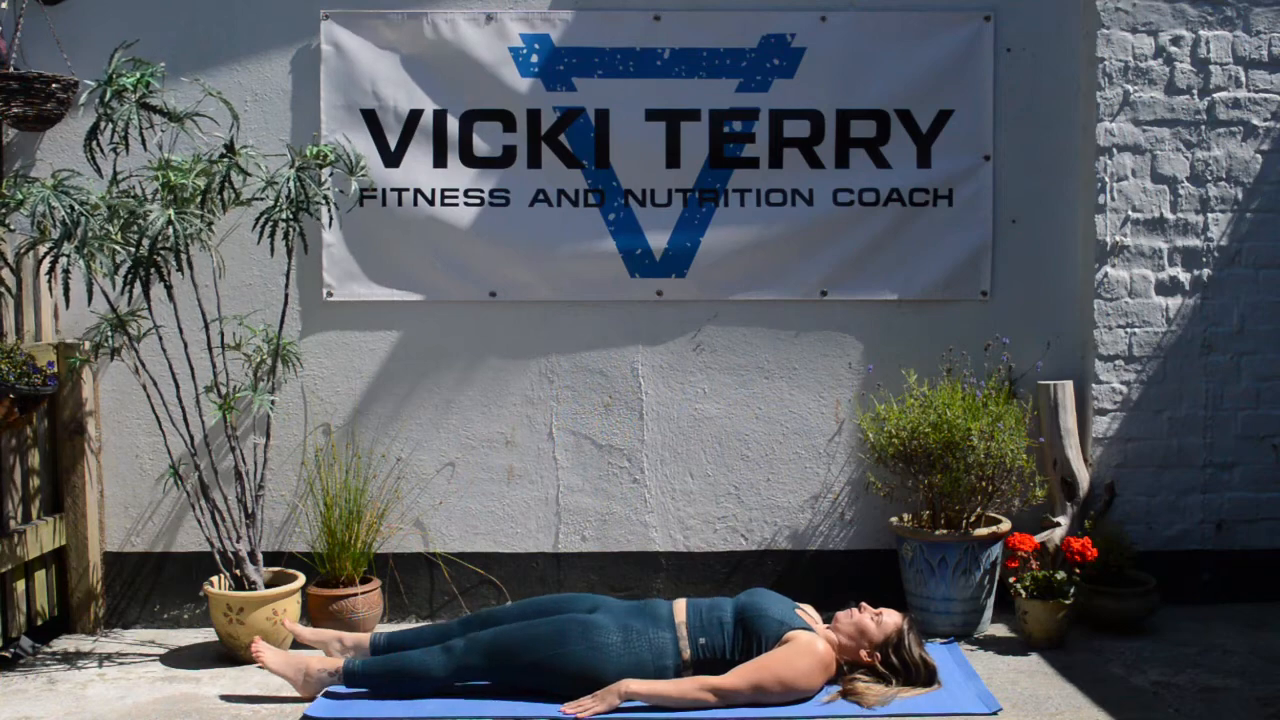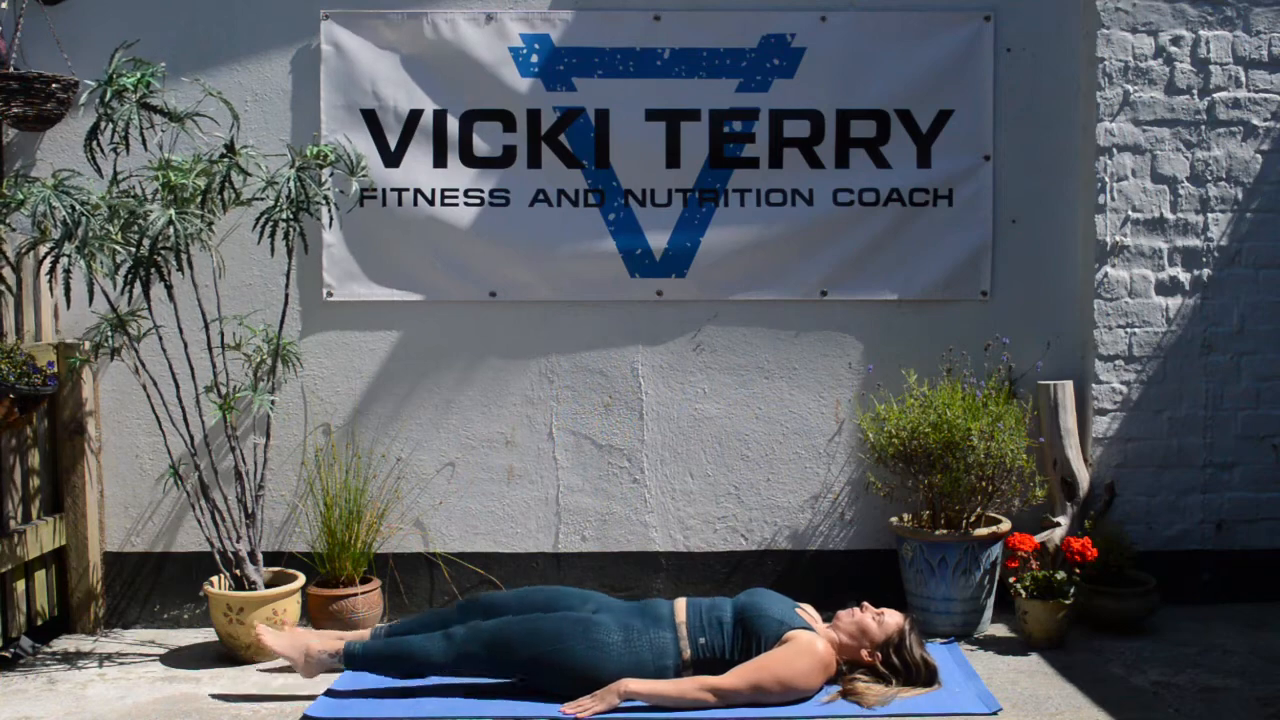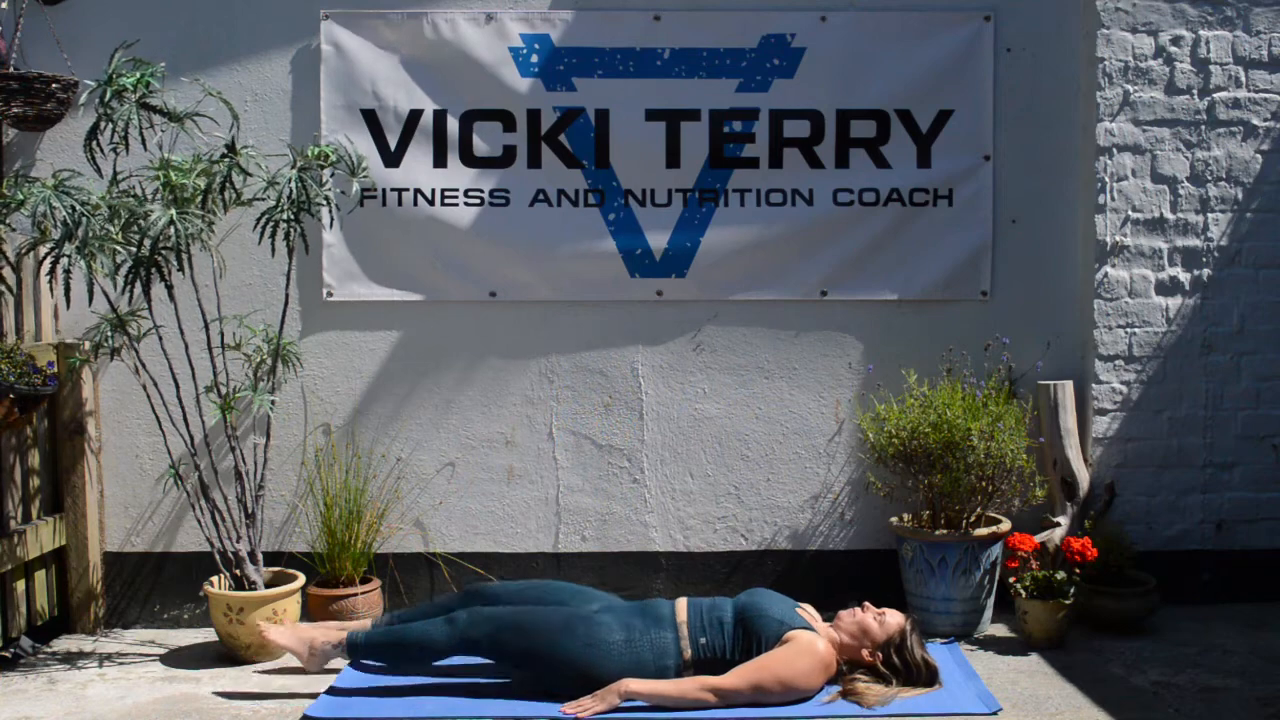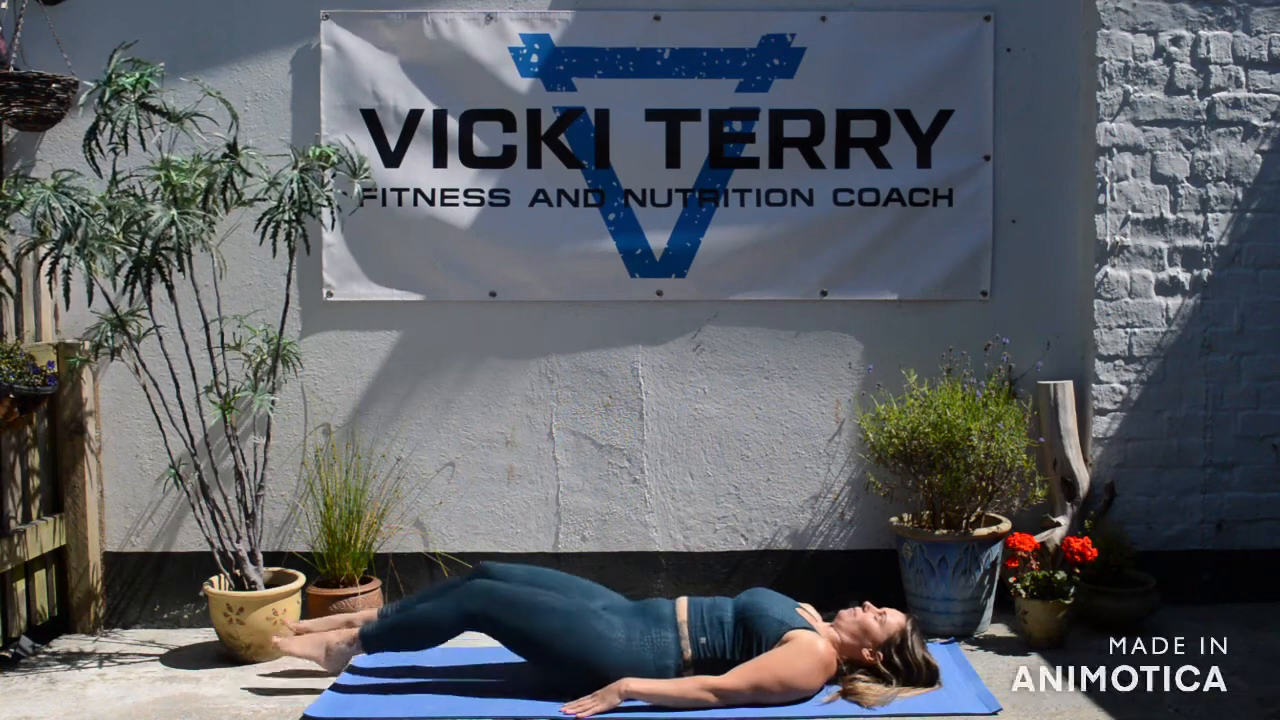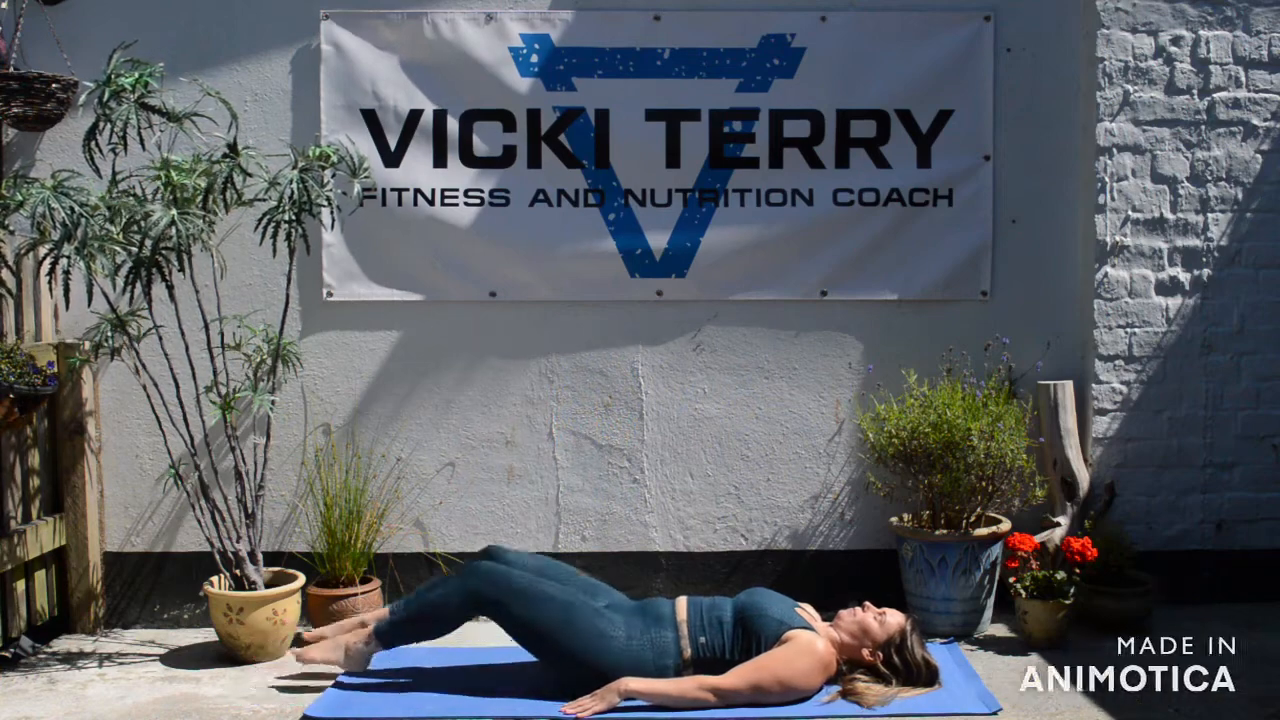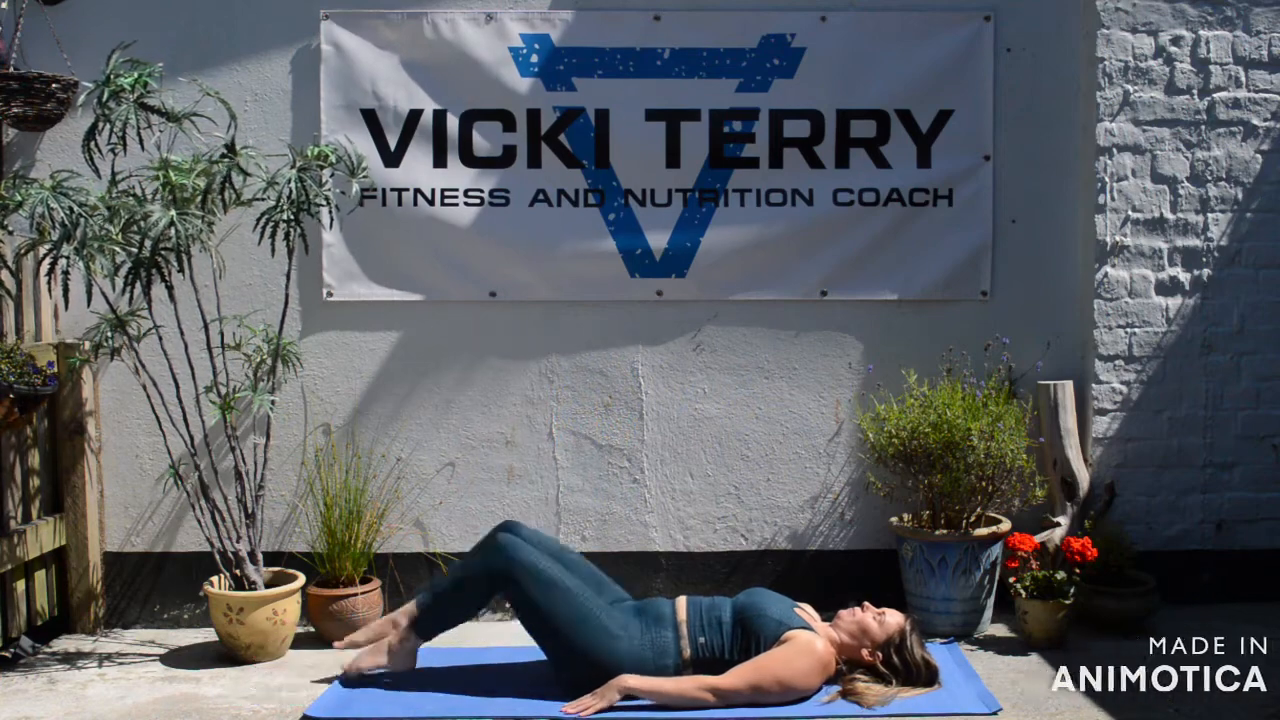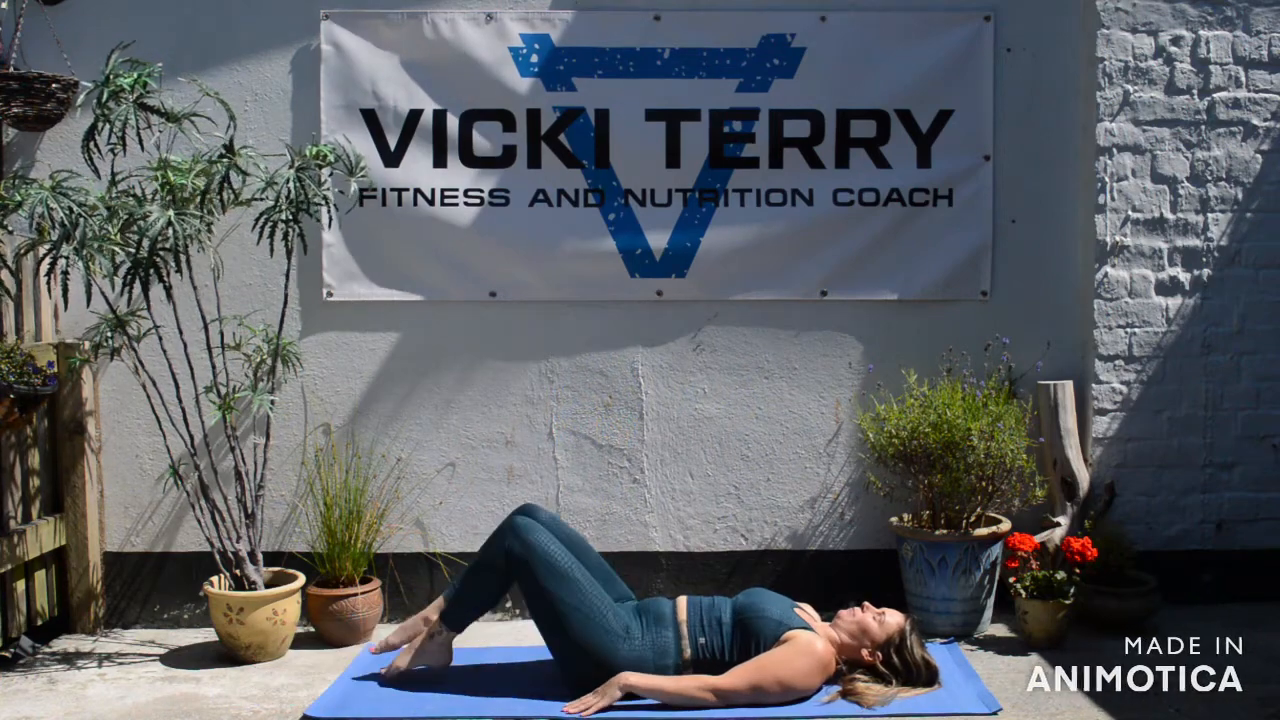
dt=0.1s
person 1, frame 1
left shoulder: (813, 662)
right shoulder: (807, 620)
left hip: (624, 651)
right hip: (632, 615)
left knee: (467, 654)
right knee: (485, 618)
right ankle: (352, 643)
person 1, frame 2
left shoulder: (814, 661)
right shoulder: (809, 620)
left hip: (626, 651)
right hip: (634, 613)
left knee: (469, 644)
right knee: (487, 605)
left ankle: (331, 654)
right ankle: (352, 638)
person 1, frame 3
left shoulder: (813, 660)
right shoulder: (808, 618)
left hip: (625, 653)
right hip: (633, 616)
left knee: (474, 625)
right knee: (482, 596)
left ankle: (334, 646)
right ankle: (356, 629)
person 1, frame 4
left shoulder: (813, 658)
right shoulder: (809, 619)
left hip: (626, 650)
right hip: (635, 614)
left knee: (480, 602)
right knee: (490, 575)
left ankle: (349, 642)
right ankle: (365, 619)
person 1, frame 5
left shoulder: (812, 660)
right shoulder: (808, 620)
left hip: (625, 651)
right hip: (634, 616)
left knee: (489, 576)
right knee: (499, 561)
left ankle: (369, 636)
right ankle: (377, 623)
person 1, frame 6
left shoulder: (813, 658)
right shoulder: (810, 620)
left hip: (626, 652)
right hip: (641, 613)
left knee: (507, 550)
right knee: (515, 537)
left ankle: (403, 633)
right ankle: (409, 620)
person 1, frame 7
left shoulder: (809, 659)
right shoulder: (805, 618)
left hip: (619, 652)
right hip: (633, 618)
left knee: (523, 531)
right knee: (534, 522)
left ankle: (440, 625)
right ankle: (441, 623)
